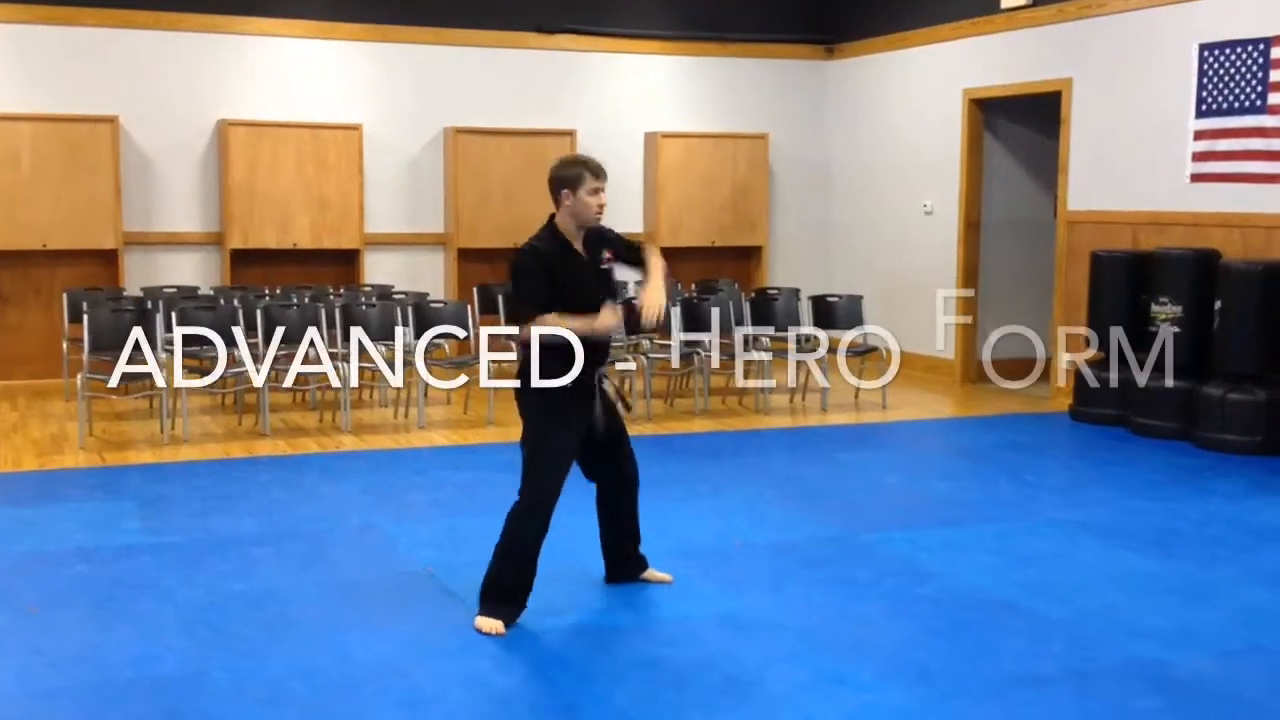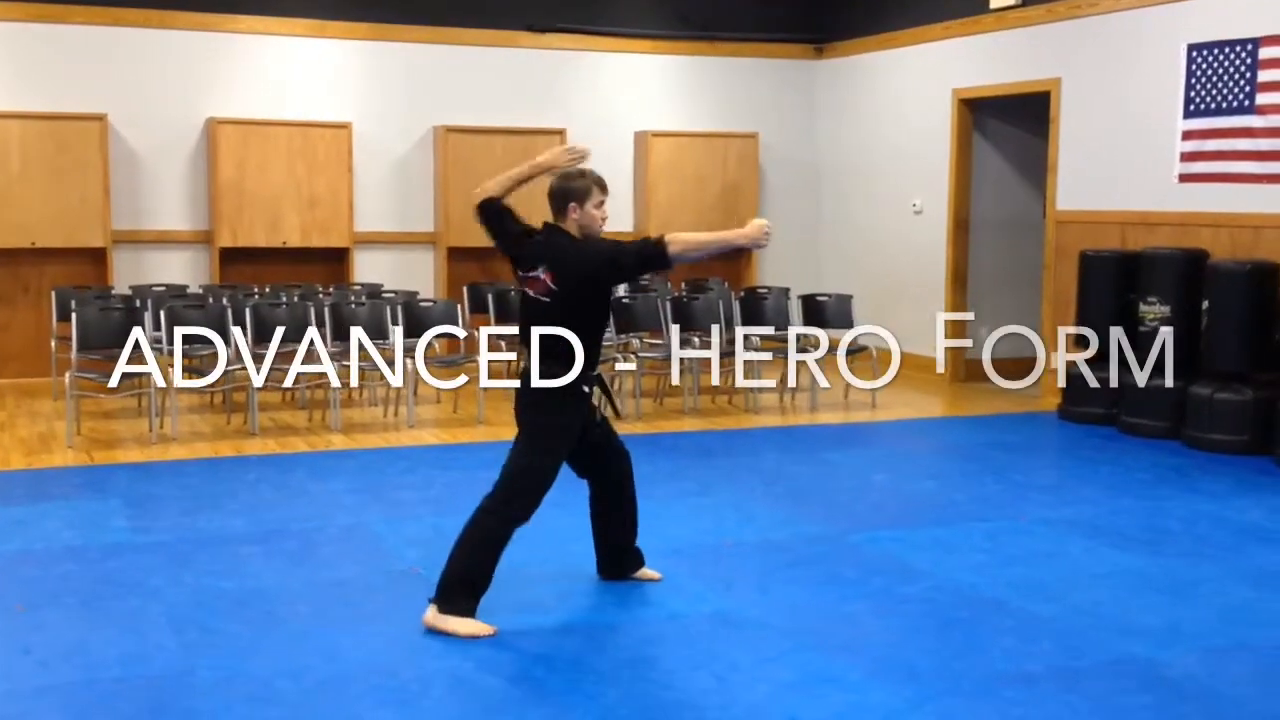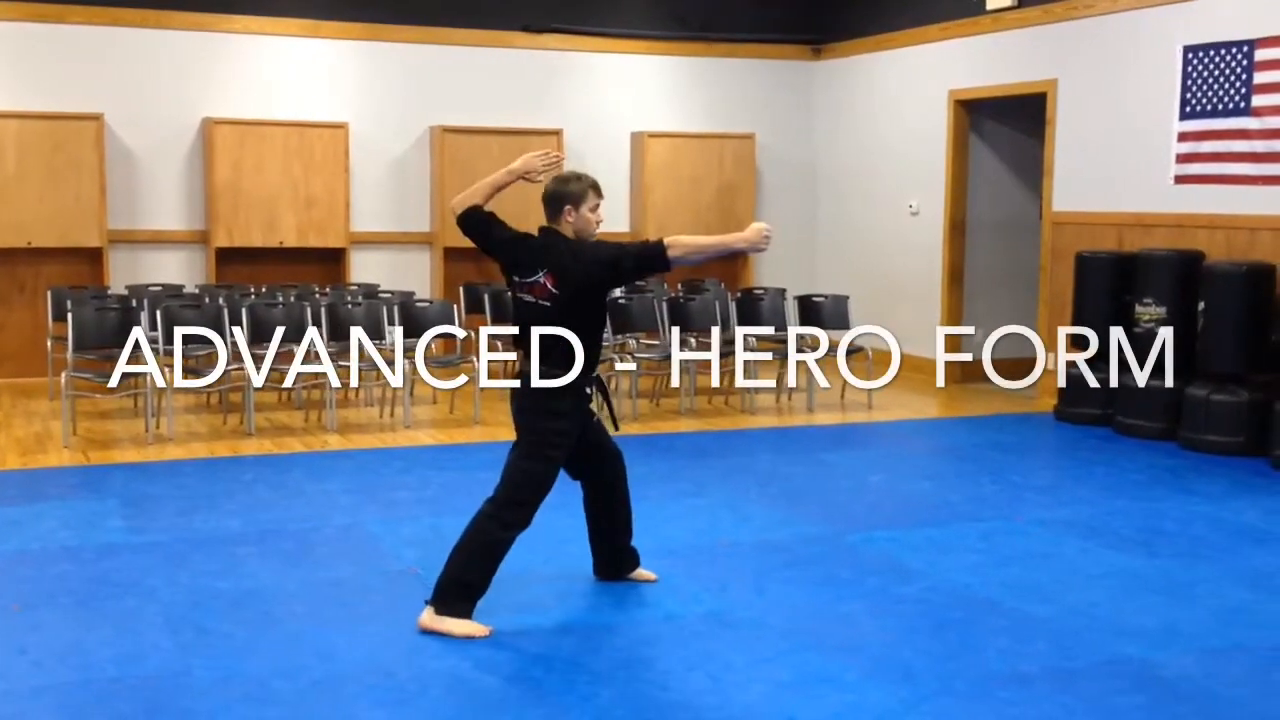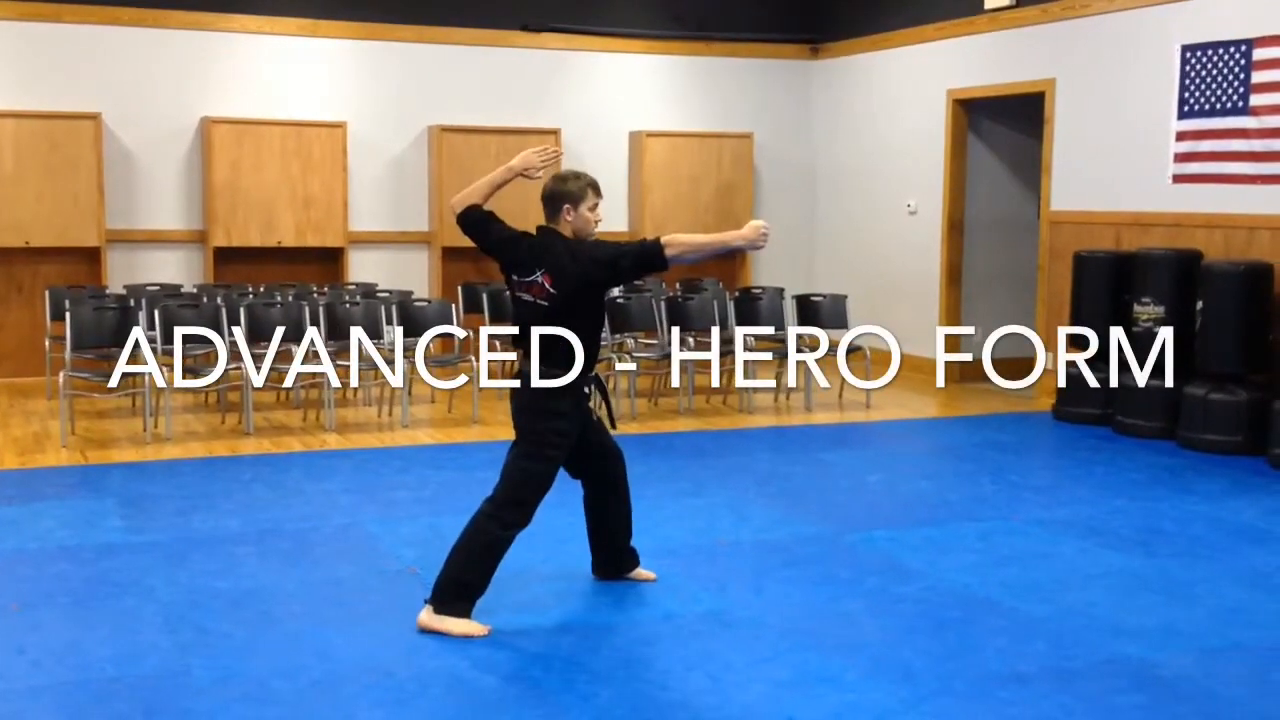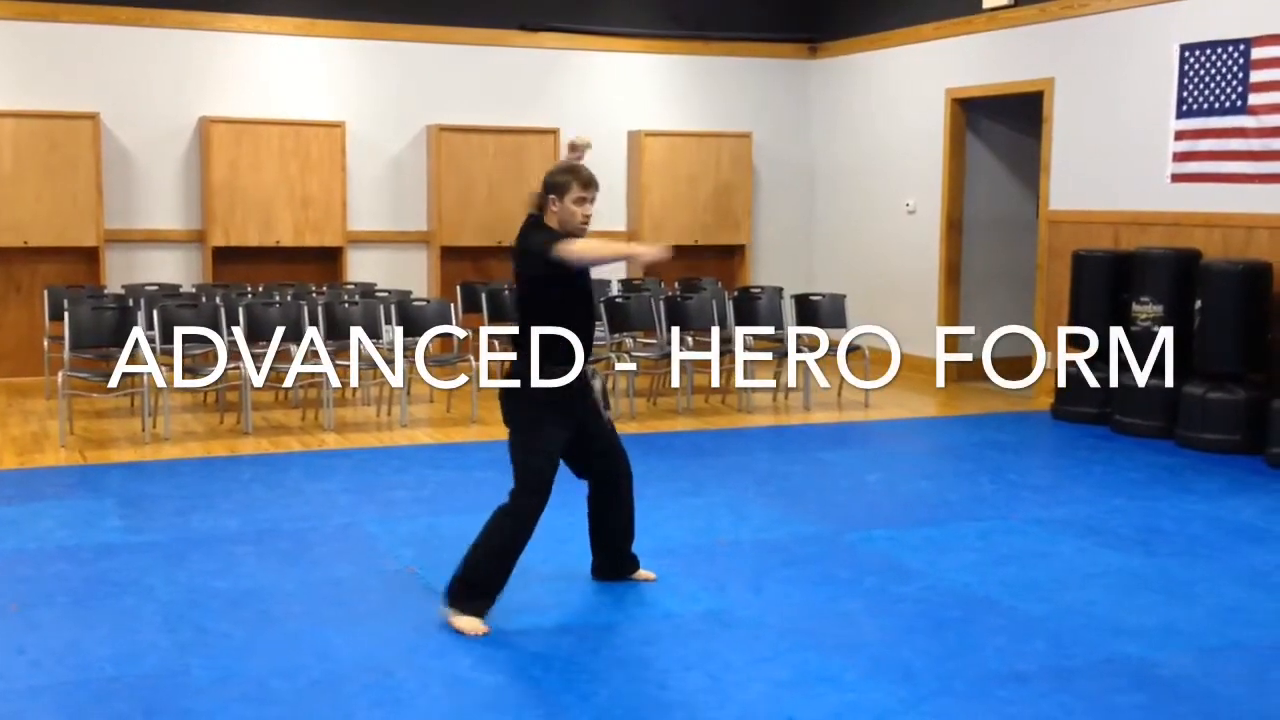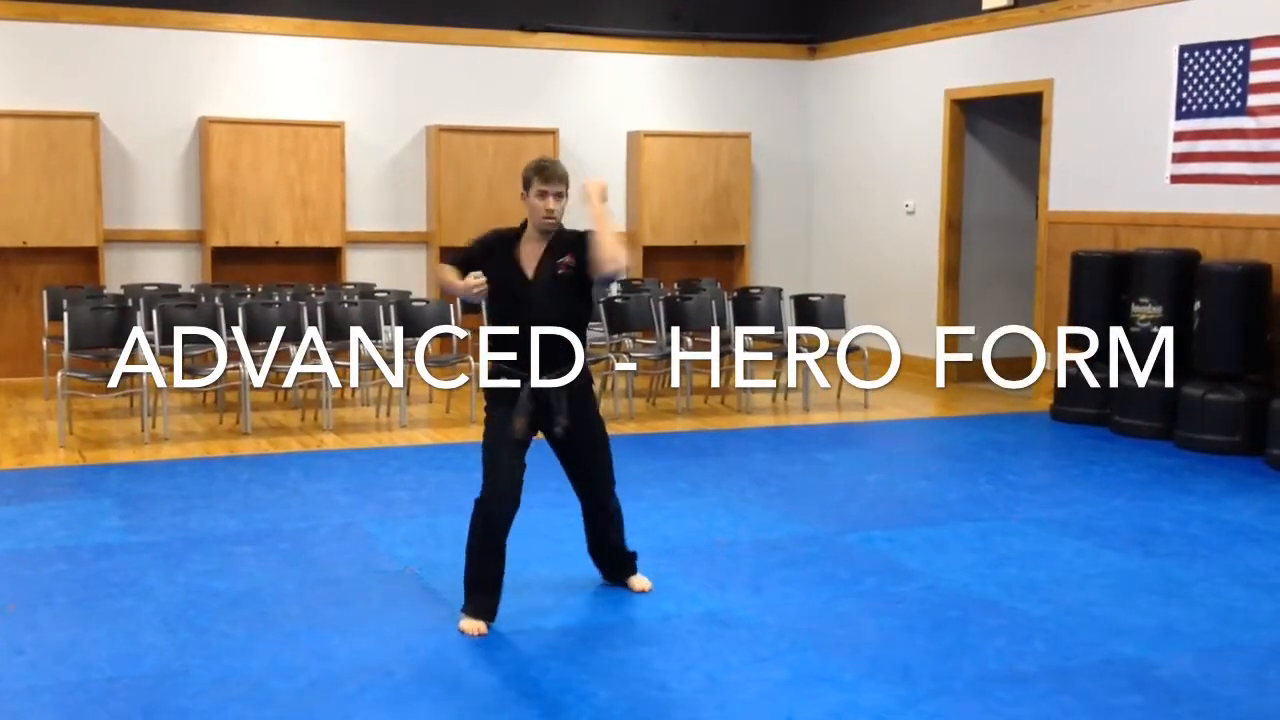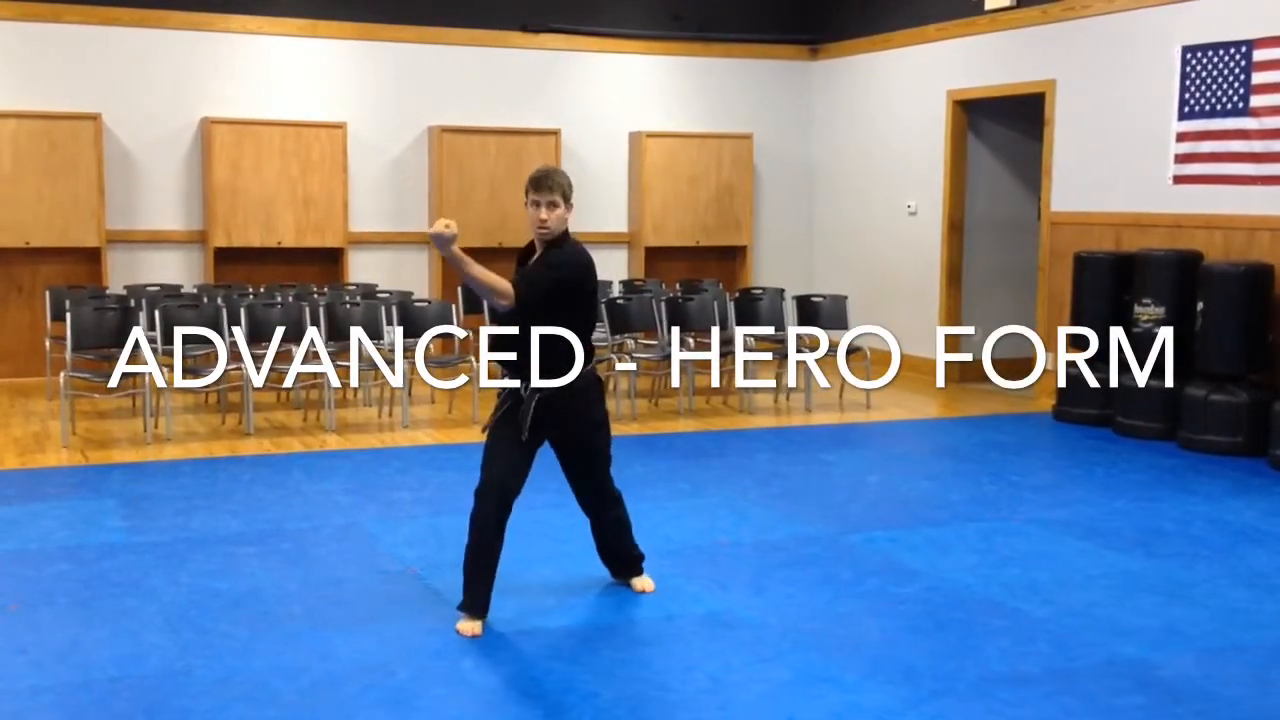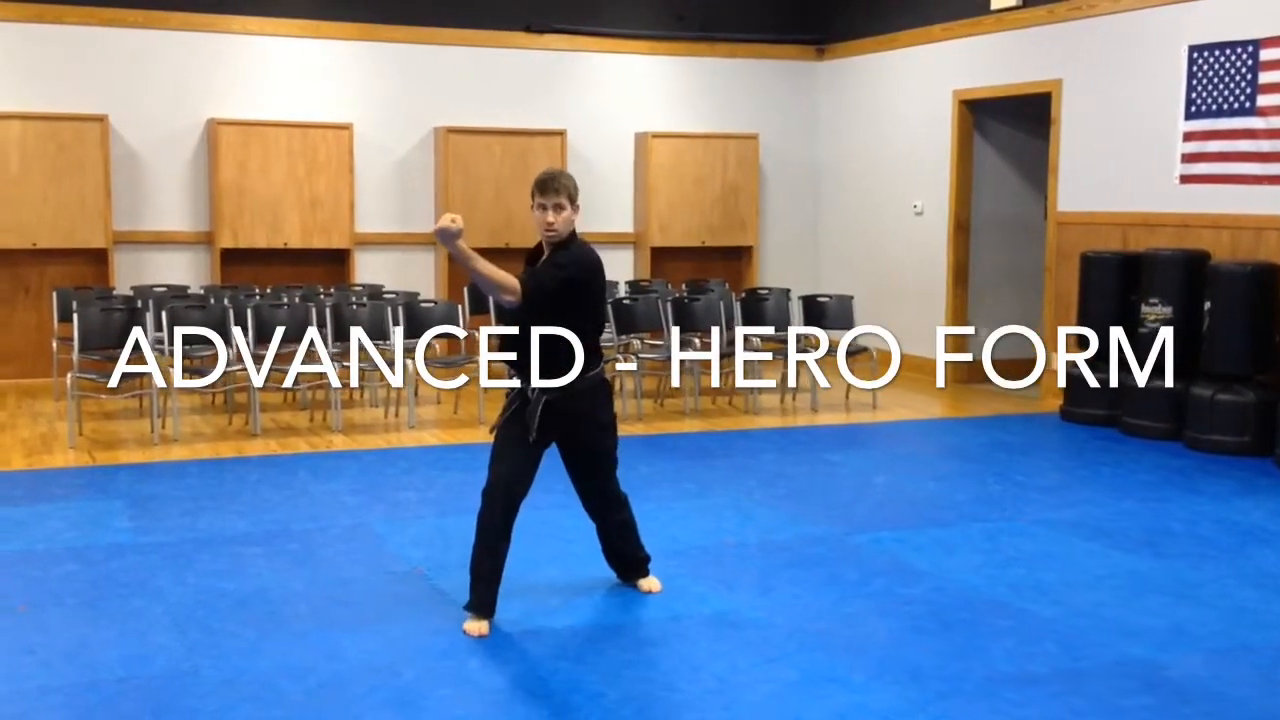
dt=0.3s
person 1, frame 1
left shoulder: (598, 239)
right shoulder: (538, 254)
left elbow: (650, 255)
right elbow: (532, 326)
left wrist: (655, 297)
right wrist: (594, 327)
left hip: (582, 387)
right hip: (550, 391)
left knee: (620, 472)
right knee: (539, 495)
left ankle: (626, 564)
right ankle: (496, 604)
person 1, frame 2
left shoulder: (529, 244)
right shoulder: (588, 258)
left elbow: (485, 199)
right elbow: (668, 251)
left wrist: (538, 166)
right wrist: (741, 237)
left hip: (558, 389)
right hip: (553, 395)
left knee: (612, 466)
right knee: (513, 496)
left ankle: (619, 562)
right ankle: (447, 605)
person 1, frame 3
left shoulder: (519, 250)
right shoulder: (588, 261)
left elbow: (463, 209)
right elbow: (670, 250)
left wrist: (514, 171)
right wrist: (741, 241)
left hip: (552, 391)
right hip: (554, 397)
left knee: (605, 467)
right knee: (513, 502)
left ankle: (616, 562)
right ankle: (444, 607)
person 1, frame 4
left shoulder: (519, 249)
right shoulder: (586, 260)
left elbow: (463, 207)
right elbow: (666, 250)
left wrist: (513, 168)
right wrist: (738, 239)
left hip: (552, 390)
right hip: (552, 397)
left knee: (606, 467)
right knee: (512, 502)
left ankle: (615, 562)
right ankle: (444, 607)
person 1, frame 5
left shoulder: (553, 228)
right shoulder: (536, 240)
left elbow: (557, 196)
right elbow: (570, 251)
left wrist: (576, 165)
right wrist: (633, 250)
left hip: (571, 385)
right hip: (535, 392)
left knee: (613, 471)
right knee: (529, 498)
left ankle: (615, 562)
right ankle: (464, 600)
person 1, frame 6
left shoulder: (579, 244)
right shoulder: (497, 244)
left elbow: (609, 269)
right elbow: (447, 271)
left wrist: (597, 201)
right wrist: (463, 287)
left hip: (568, 388)
right hip: (511, 390)
left knee: (596, 485)
right knee: (497, 499)
left ankle: (618, 567)
right ankle: (478, 605)
person 1, frame 7
left shoulder: (571, 261)
right shoulder: (535, 252)
left elbow: (506, 297)
left wrist: (450, 252)
left hip: (572, 395)
right hip: (522, 394)
left knee: (596, 489)
right knee: (492, 496)
left ankle: (627, 566)
right ankle: (474, 606)
person 1, frame 8
left shoulder: (579, 263)
right shoulder: (543, 254)
left elbow: (512, 293)
left wrist: (455, 246)
left hip: (580, 396)
right hip: (530, 395)
left knee: (601, 492)
right knee: (499, 496)
left ankle: (634, 567)
right ankle: (481, 606)
